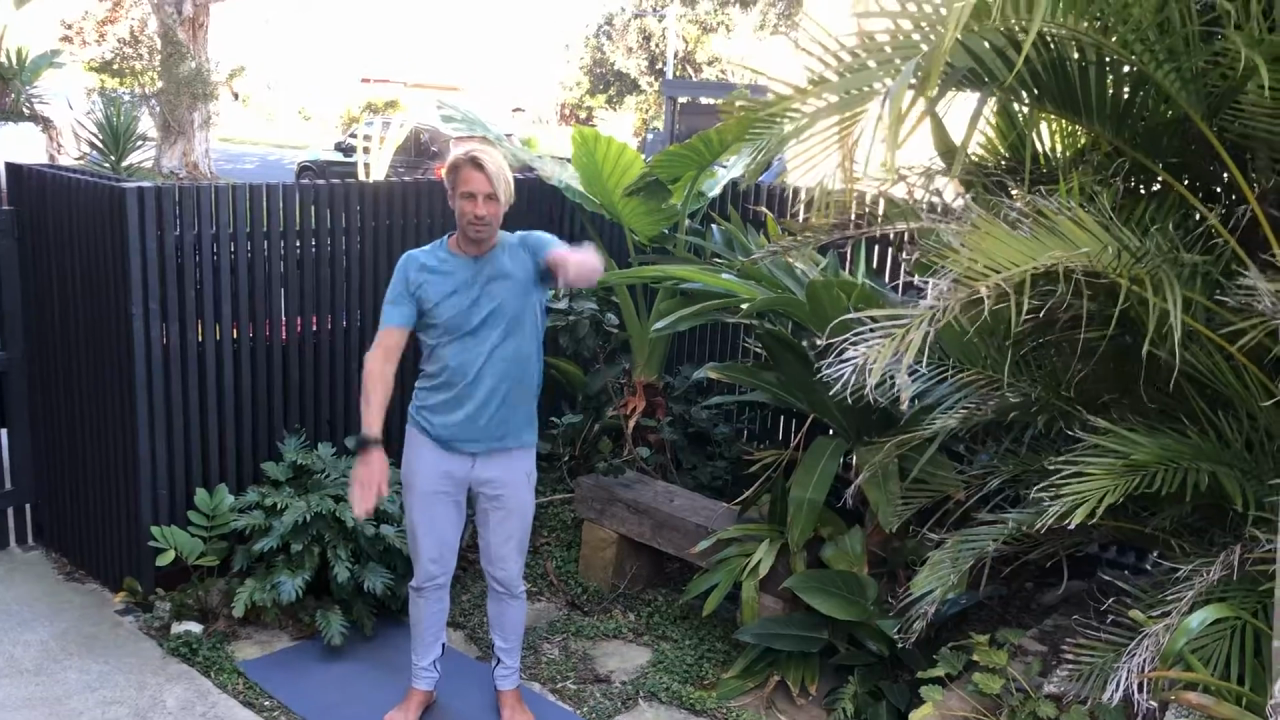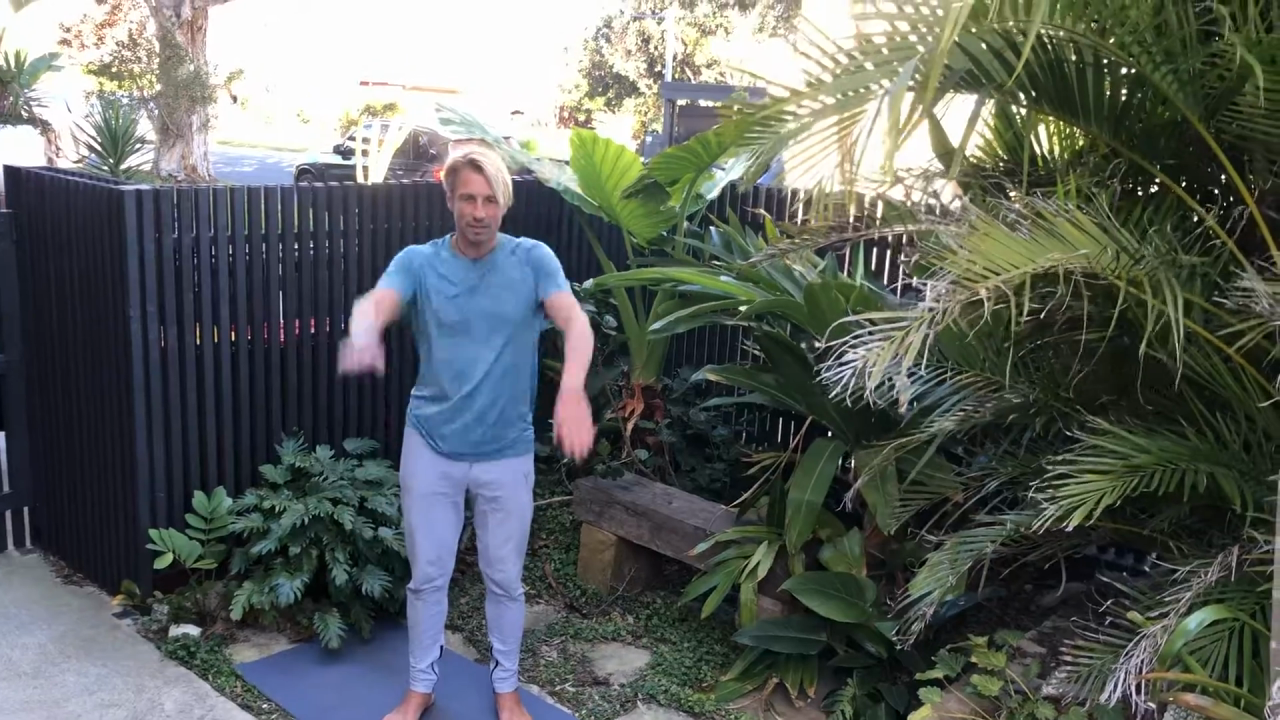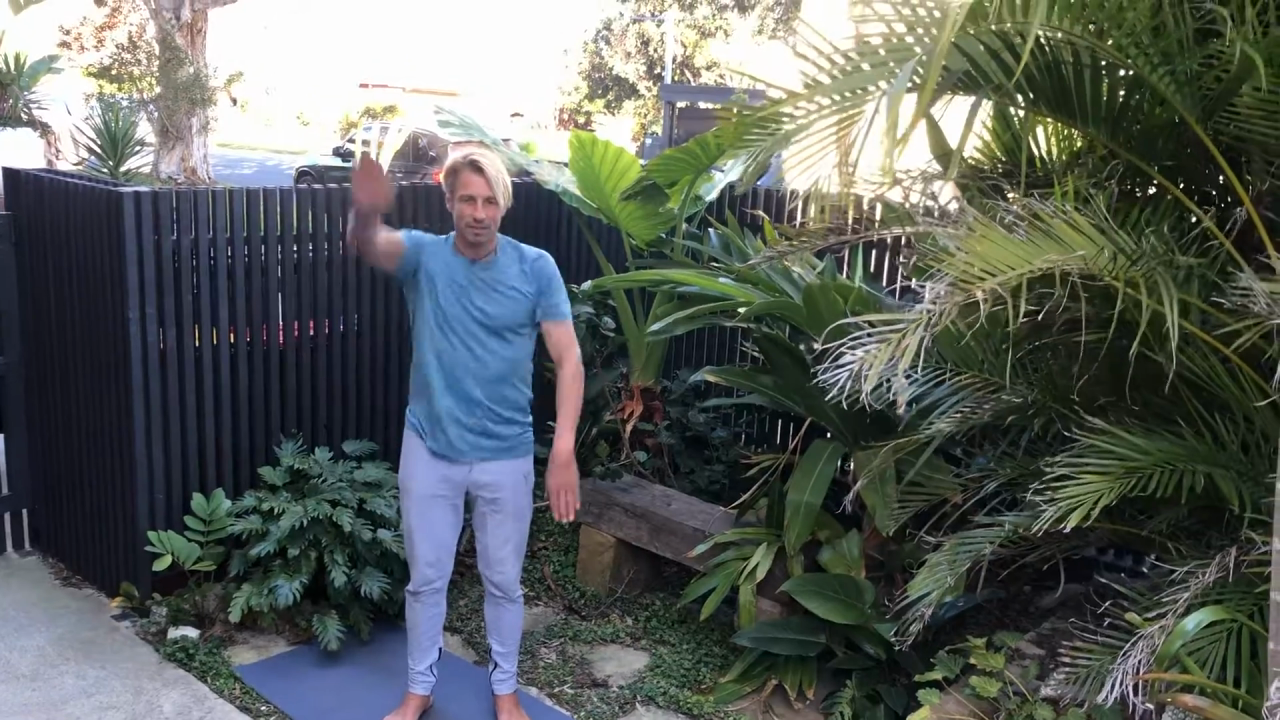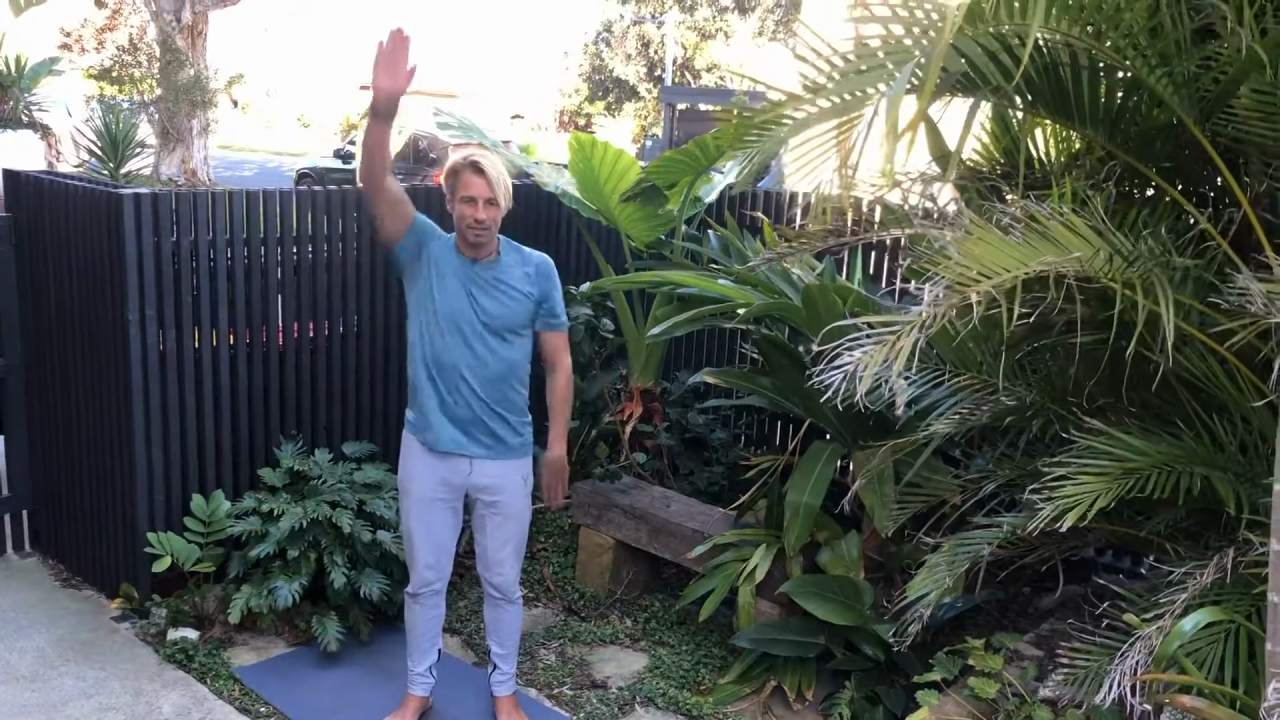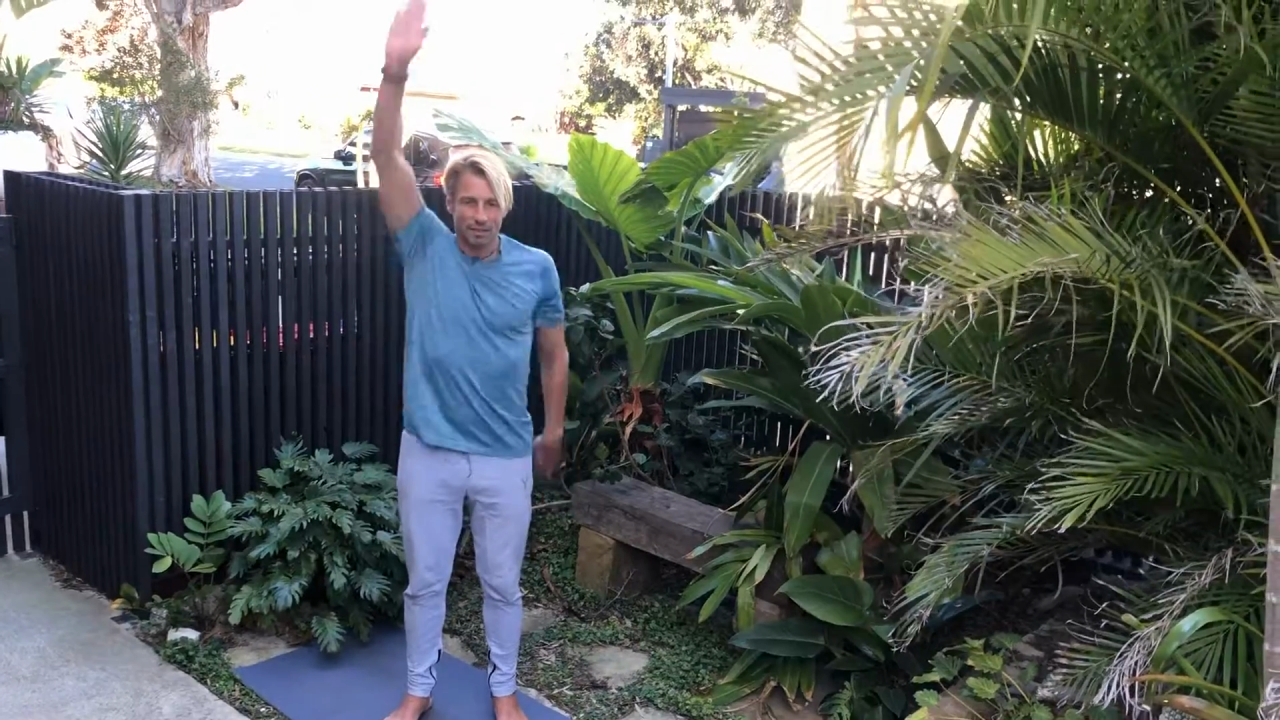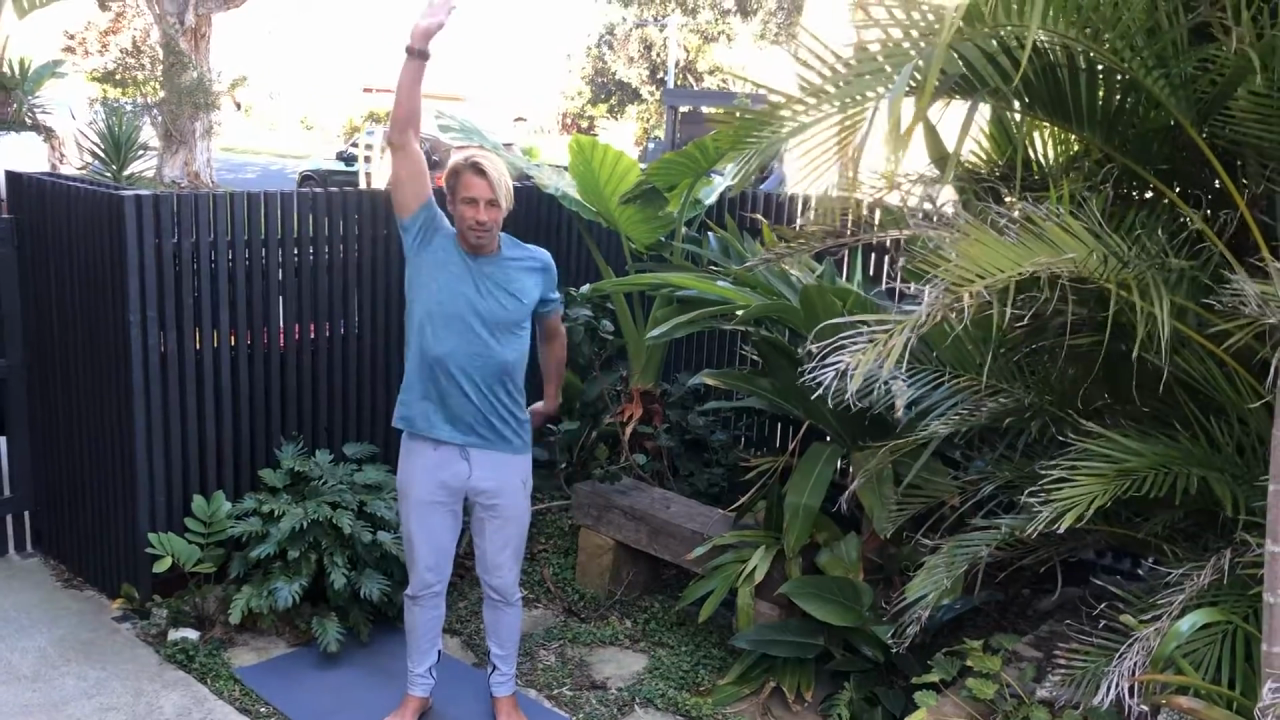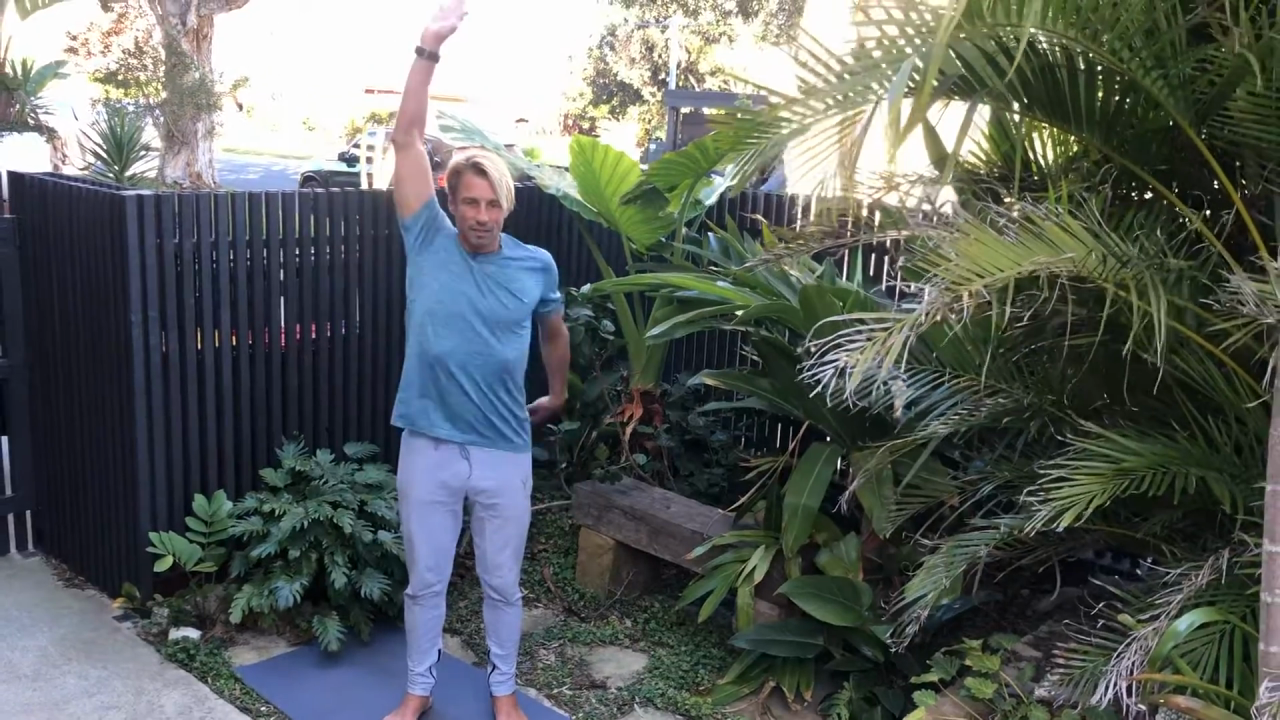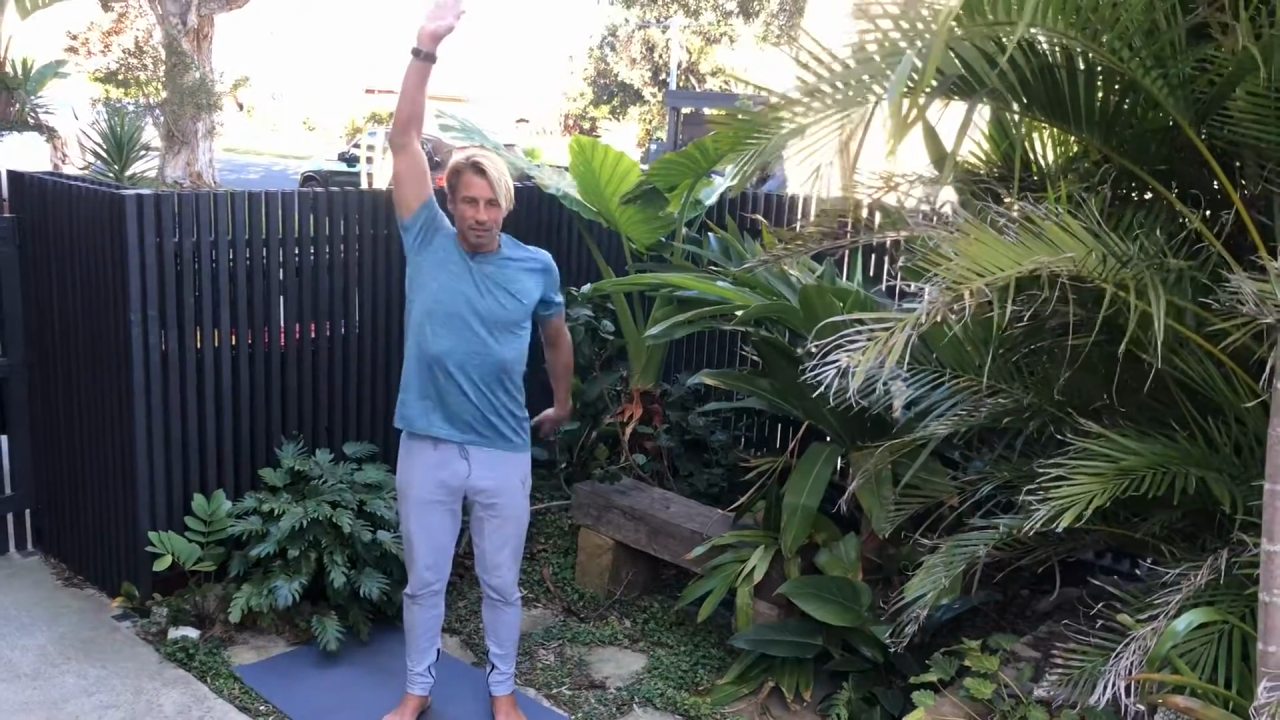
dt=0.1s
person 1, frame 1
left shoulder: (529, 251)
right shoulder: (417, 265)
left elbow: (575, 256)
right elbow: (383, 355)
left wrist: (582, 262)
right wrist: (371, 445)
left hip: (509, 450)
right hip: (431, 447)
left knee: (506, 578)
right knee: (430, 575)
person 1, frame 2
left shoulder: (534, 260)
right shoulder: (418, 263)
left elbow: (575, 323)
right elbow: (375, 304)
left wrist: (571, 389)
right wrist: (361, 335)
left hip: (507, 452)
right hip: (430, 447)
left knee: (504, 580)
right knee: (427, 578)
person 1, frame 3
left shoulder: (535, 267)
right shoulder: (421, 255)
left elbow: (567, 356)
right elbow: (371, 247)
left wrist: (564, 450)
right wrist: (364, 213)
left hip: (507, 455)
right hip: (430, 450)
left knee: (503, 581)
right knee: (426, 579)
person 1, frame 4
left shoulder: (536, 270)
right shoulder: (423, 254)
left elbow: (558, 362)
right elbow: (376, 185)
left wrist: (558, 447)
right wrist: (384, 106)
left hip: (507, 458)
right hip: (429, 452)
left knee: (502, 584)
right knee: (426, 581)
person 1, frame 5
left shoulder: (536, 268)
right shoulder: (424, 247)
left elbow: (555, 352)
right elbow: (387, 157)
left wrist: (553, 427)
right wrist: (396, 68)
left hip: (506, 458)
right hip: (429, 455)
left knee: (502, 585)
right knee: (425, 583)
person 1, frame 6
left shoulder: (536, 265)
right shoulder: (426, 245)
left elbow: (554, 338)
right elbow: (402, 140)
left wrist: (551, 402)
left hip: (504, 456)
right hip: (428, 452)
left knee: (502, 585)
right knee: (425, 582)
person 1, frame 7
left shoulder: (536, 265)
right shoulder: (427, 243)
left elbow: (555, 336)
right elbow: (406, 139)
left wrist: (556, 395)
left hip: (504, 455)
right hip: (429, 450)
left knee: (502, 584)
right knee: (425, 582)
person 1, frame 8
left shoulder: (536, 266)
right shoulder: (427, 244)
left elbow: (557, 336)
right elbow: (403, 142)
left wrist: (562, 404)
left hip: (504, 455)
right hip: (427, 448)
left knee: (501, 584)
right knee: (424, 581)
